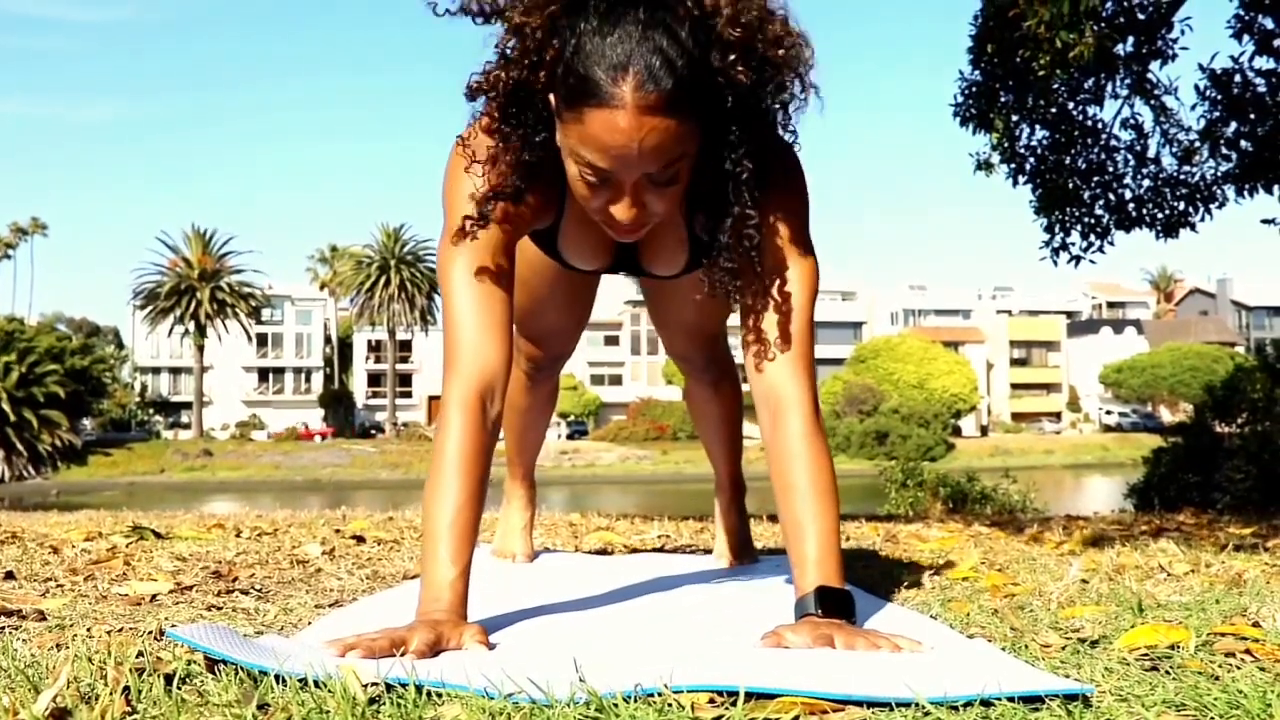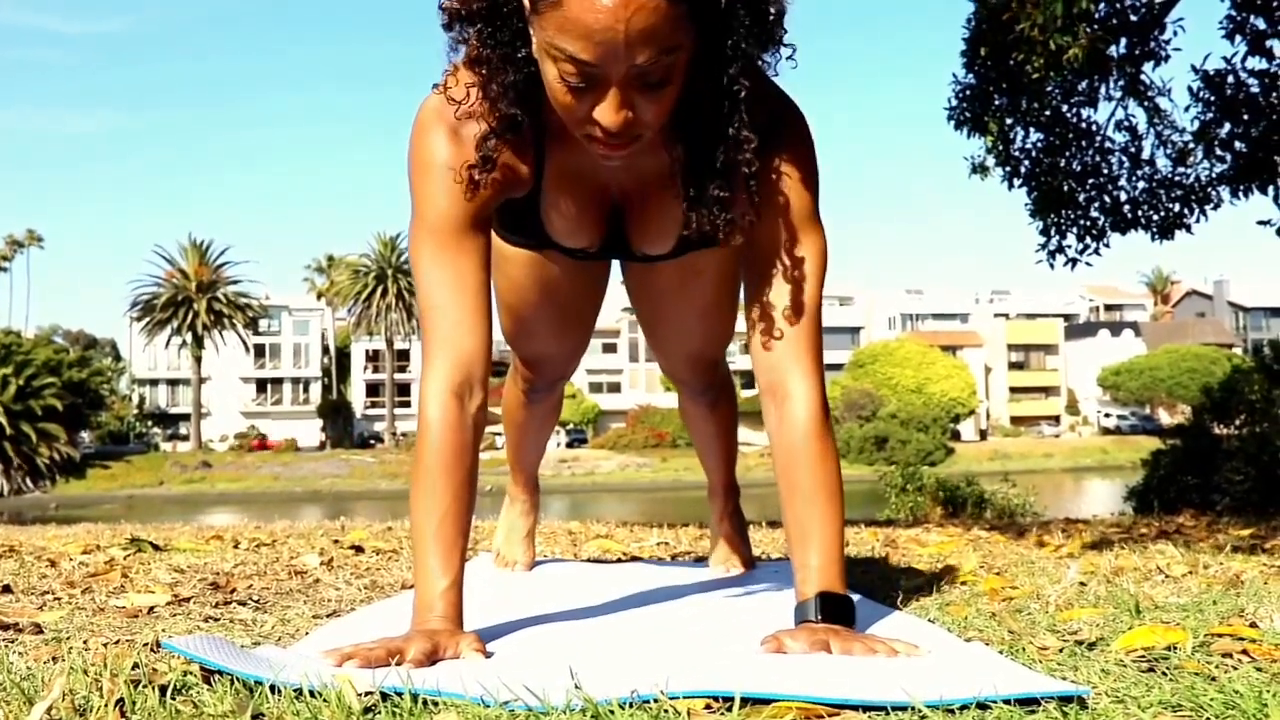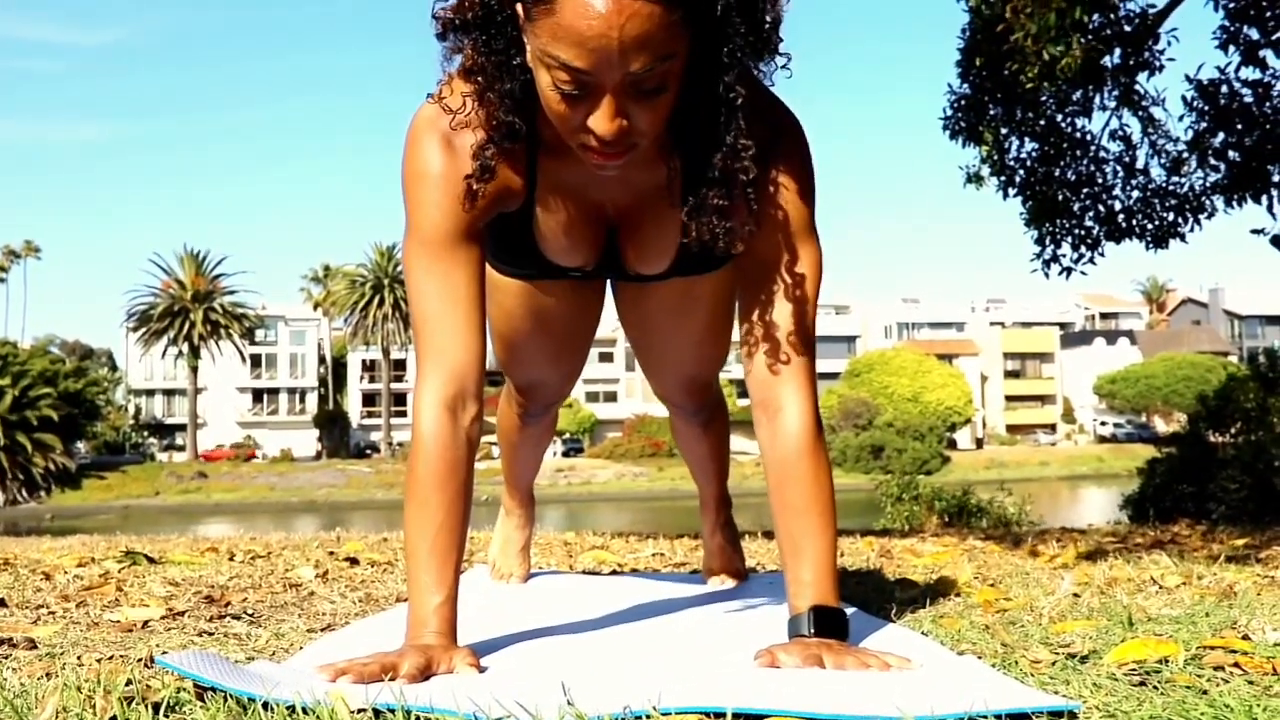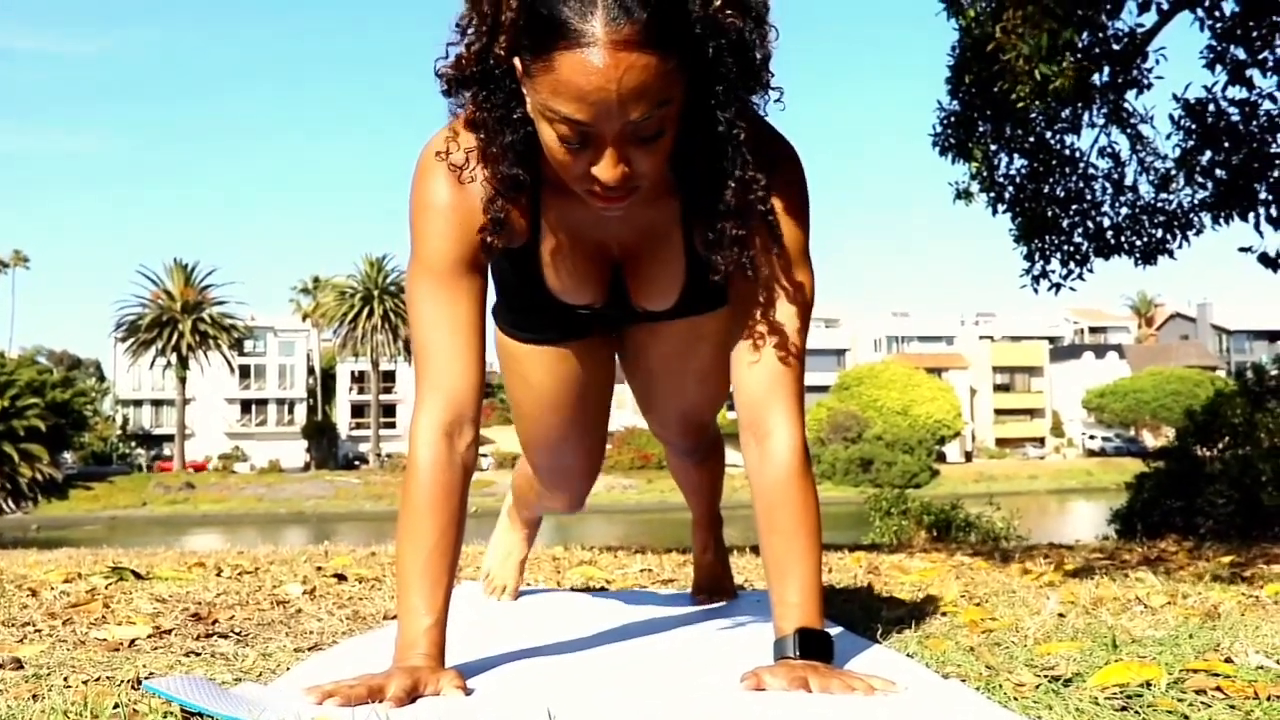
dt=0.7s
person 1, frame 1
left shoulder: (759, 172)
right shoulder: (496, 159)
left elbow: (786, 391)
right elbow: (472, 387)
left wrist: (824, 604)
right wrist: (440, 608)
right hip: (554, 224)
left knee: (702, 355)
right knee: (540, 352)
left ankle: (729, 501)
right ankle: (518, 494)
person 1, frame 2
left shoulder: (761, 128)
right shoulder: (464, 119)
left elbow: (791, 381)
right elbow: (453, 381)
left wrist: (823, 607)
right wrist: (436, 617)
left hip: (690, 226)
right hip: (543, 224)
right knee: (542, 366)
left ankle: (725, 508)
right ankle: (521, 499)
person 1, frame 3
left shoulder: (757, 138)
right shoulder: (457, 133)
left elbow: (785, 395)
right elbow: (447, 397)
left wrist: (817, 623)
right wrist: (429, 632)
left hip: (684, 248)
right hip: (536, 248)
right knee: (536, 388)
left ankle: (717, 520)
right ankle: (516, 511)
person 1, frame 4
left shoulder: (756, 171)
right shoulder: (463, 175)
left elbow: (773, 423)
right elbow: (445, 422)
left wrist: (801, 648)
right wrist: (419, 654)
left hip: (688, 299)
right hip: (546, 304)
right knee: (564, 481)
left ankle: (708, 539)
right ankle: (519, 514)
